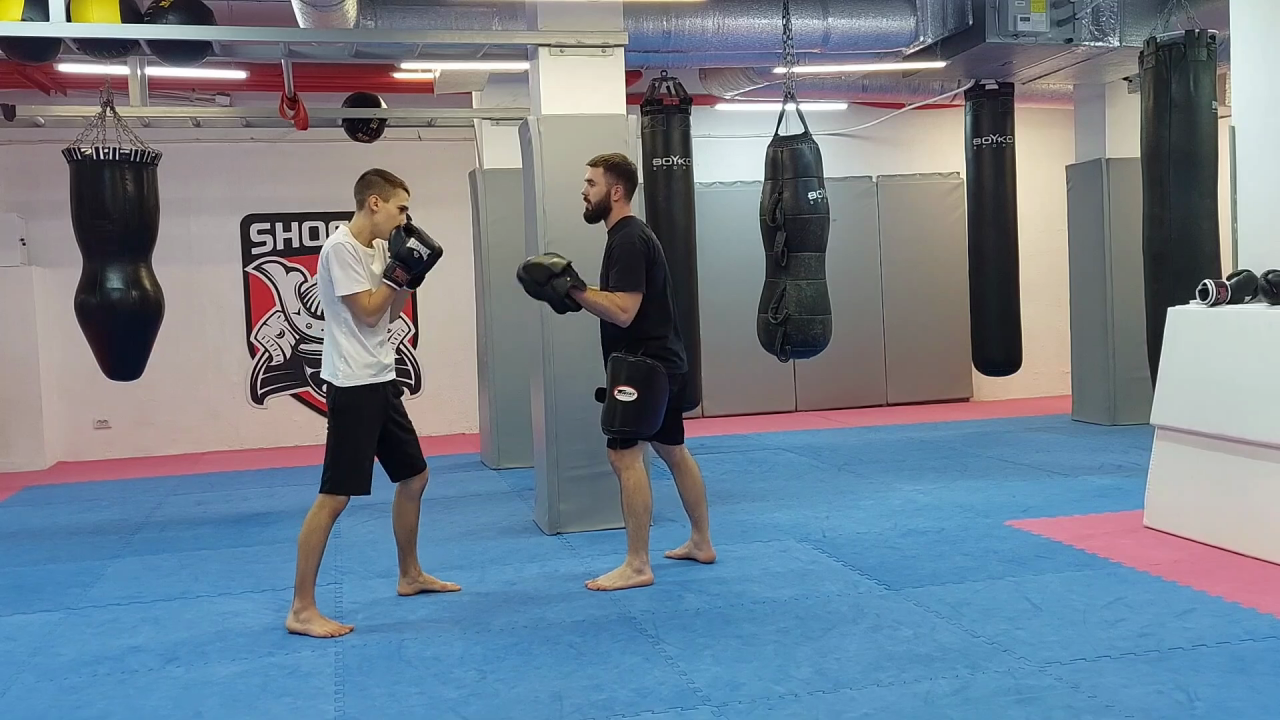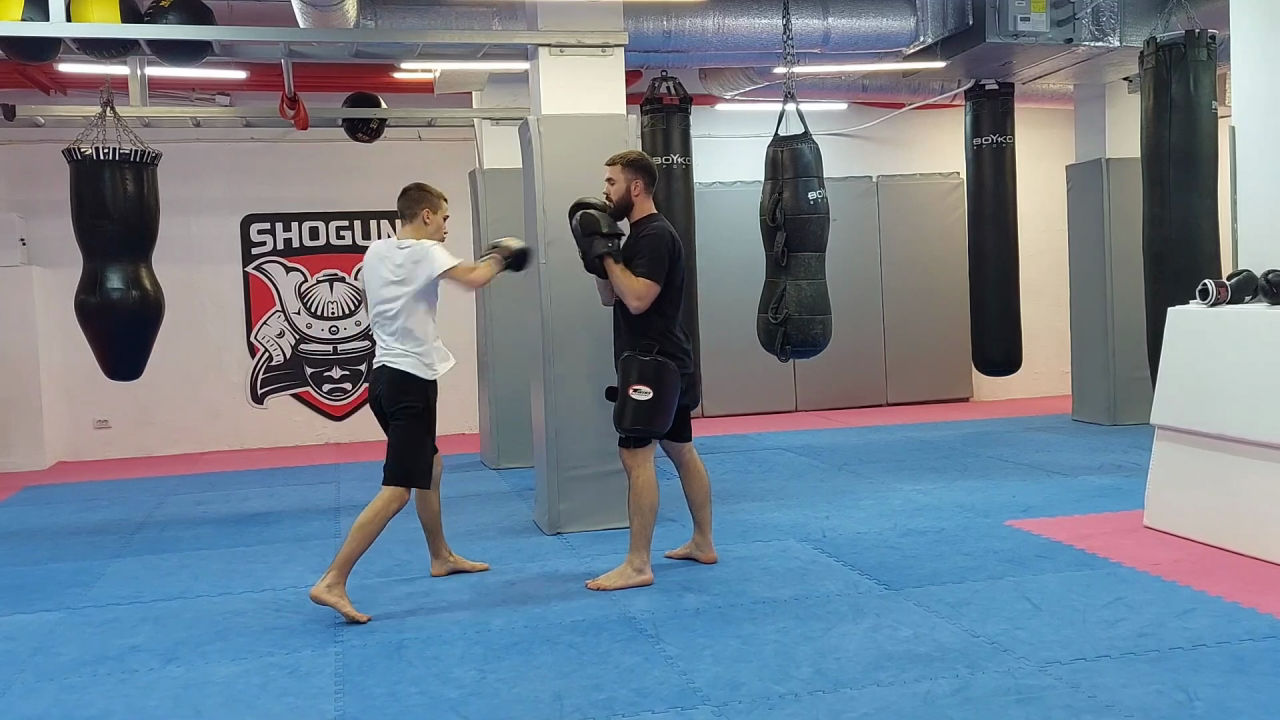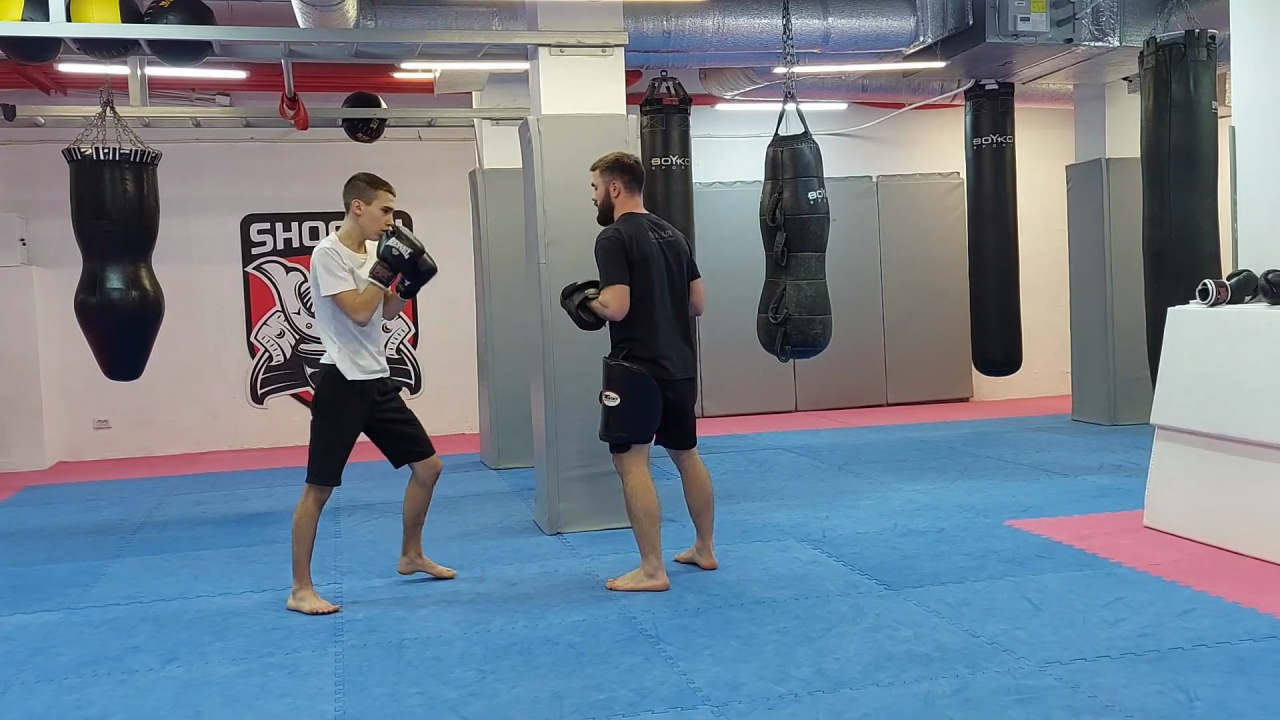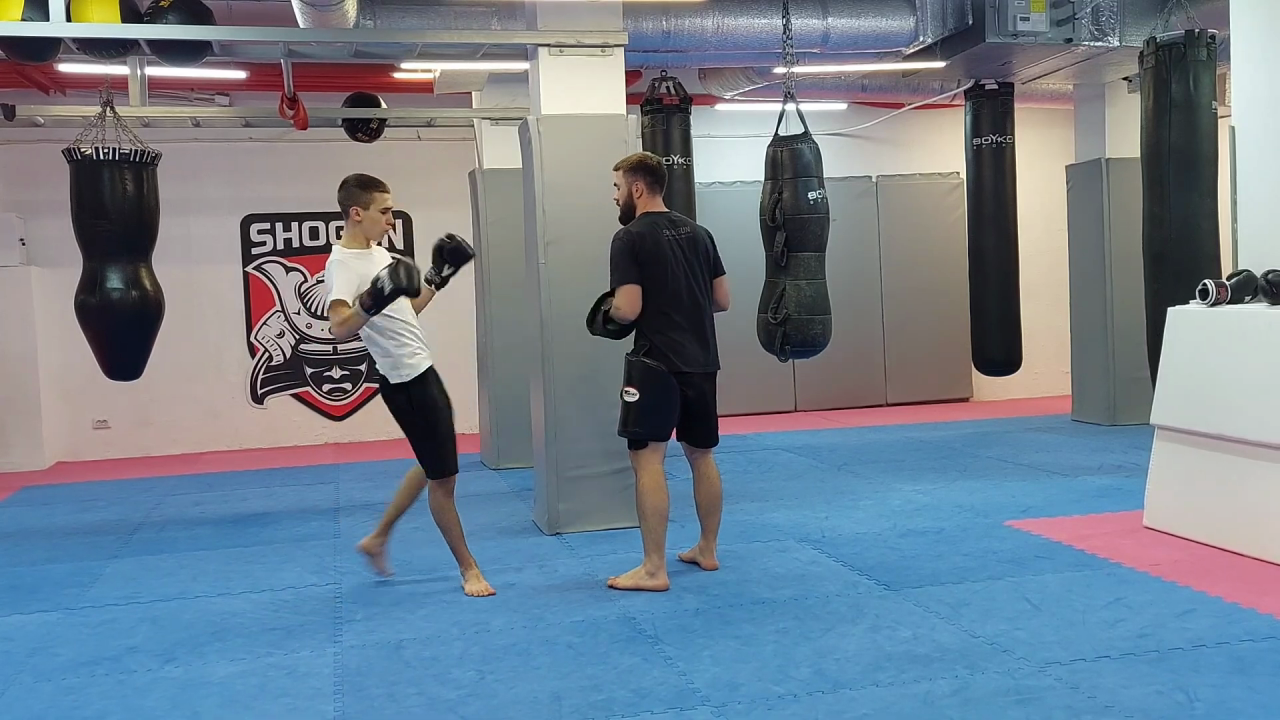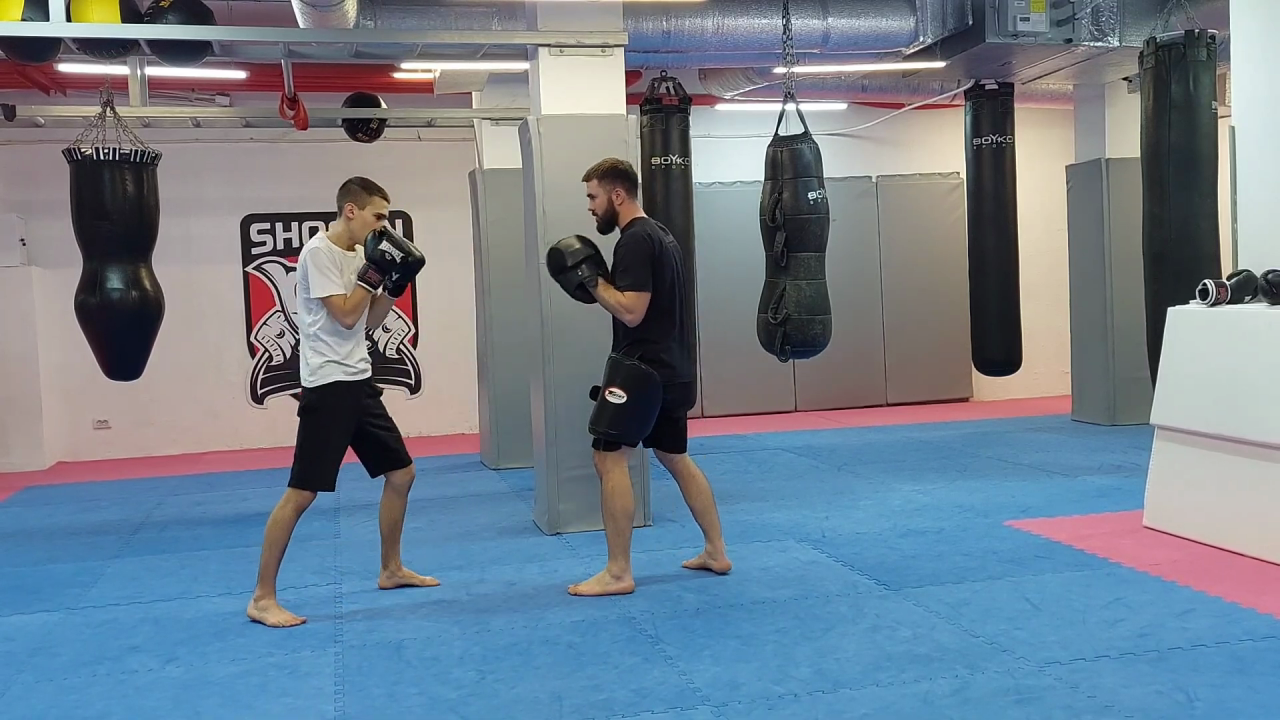
dt=1s
person 1, frame 1
left shoulder: (378, 248)
right shoulder: (341, 248)
right elbow: (369, 314)
left wrist: (413, 273)
right wrist: (401, 267)
left hip: (383, 384)
right hip: (353, 389)
left knee: (413, 480)
right knee: (334, 498)
left ankle: (410, 575)
right ankle: (302, 609)
person 1, frame 2
left shoulder: (376, 253)
right shoulder: (422, 250)
right elbow: (473, 278)
right wrist: (501, 254)
left hip: (390, 379)
right hip: (410, 382)
left knee: (428, 469)
right knee: (398, 491)
left ankle: (440, 556)
right ankle: (332, 584)
person 1, frame 3
left shoulder: (372, 250)
right shoulder: (328, 254)
right elbow: (360, 313)
left wrist: (406, 286)
right wrist: (385, 268)
left hip: (378, 381)
right hip: (342, 384)
left knee: (428, 466)
right knee: (320, 487)
left ankle: (412, 556)
right ankle: (301, 588)
person 1, frame 4
left shoulder: (377, 254)
right shoulder: (343, 264)
right elbow: (342, 326)
left wrist: (440, 274)
right wrist: (376, 296)
left hip: (422, 374)
right hip: (408, 383)
left knee: (433, 470)
right knee: (444, 479)
left ankle: (378, 538)
right ankle: (469, 569)
person 1, frame 5
left shoulder: (362, 254)
right shoulder: (318, 252)
right elbow: (345, 317)
left wrist: (396, 283)
right wrist: (375, 270)
left hip: (361, 384)
right hip: (327, 389)
left knee: (401, 475)
right knee: (301, 493)
left ankle: (392, 569)
right ankle: (263, 597)
person 2, frame 1
left shoulder: (629, 240)
right shoulder: (626, 235)
left elbow: (623, 312)
right elbow: (609, 304)
left wrist: (574, 289)
right wrist: (572, 289)
left hip: (648, 364)
right hip: (661, 362)
left knee: (625, 455)
right knee: (673, 451)
left ankle: (637, 566)
right ankle: (701, 542)
person 2, frame 2
left shoulder: (655, 235)
right shoulder: (638, 233)
left elbow: (636, 301)
right elbow: (611, 296)
left wrist: (607, 256)
right wrist: (602, 251)
right hip: (665, 361)
left knee: (636, 456)
right knee: (681, 451)
left ankle: (638, 565)
right ankle: (703, 543)
person 2, frame 3
left shoulder: (613, 238)
right shoulder: (672, 235)
left elbow: (616, 307)
right elbow: (697, 303)
left wrist: (587, 301)
left hip: (639, 369)
right hip: (680, 366)
left knee: (631, 462)
right knee: (687, 455)
left ankle: (652, 570)
right ankle: (705, 549)
person 2, frame 4
left shoulder: (629, 238)
right shoulder: (698, 232)
left elbow: (629, 308)
right elbow: (723, 299)
left wrist: (611, 308)
left hip: (659, 364)
right hip: (702, 362)
left knee: (646, 458)
right knee: (701, 455)
left ankle: (653, 569)
right ankle: (706, 550)
person 2, frame 5
left shoulder: (635, 241)
right shoulder: (658, 235)
left elbow: (631, 311)
left wrist: (591, 282)
right wrist: (601, 284)
left hip: (644, 368)
right hip: (670, 368)
left knee: (609, 459)
right knee: (676, 458)
left ankle: (618, 572)
right ankle: (717, 550)
